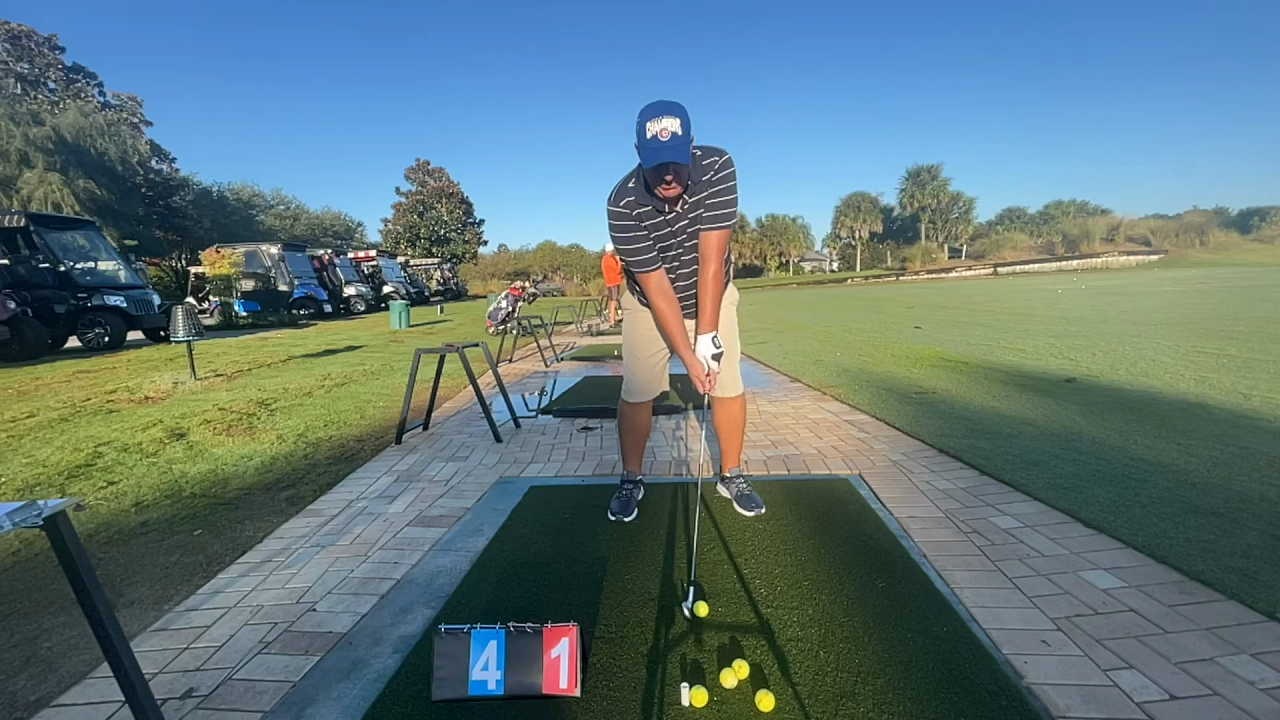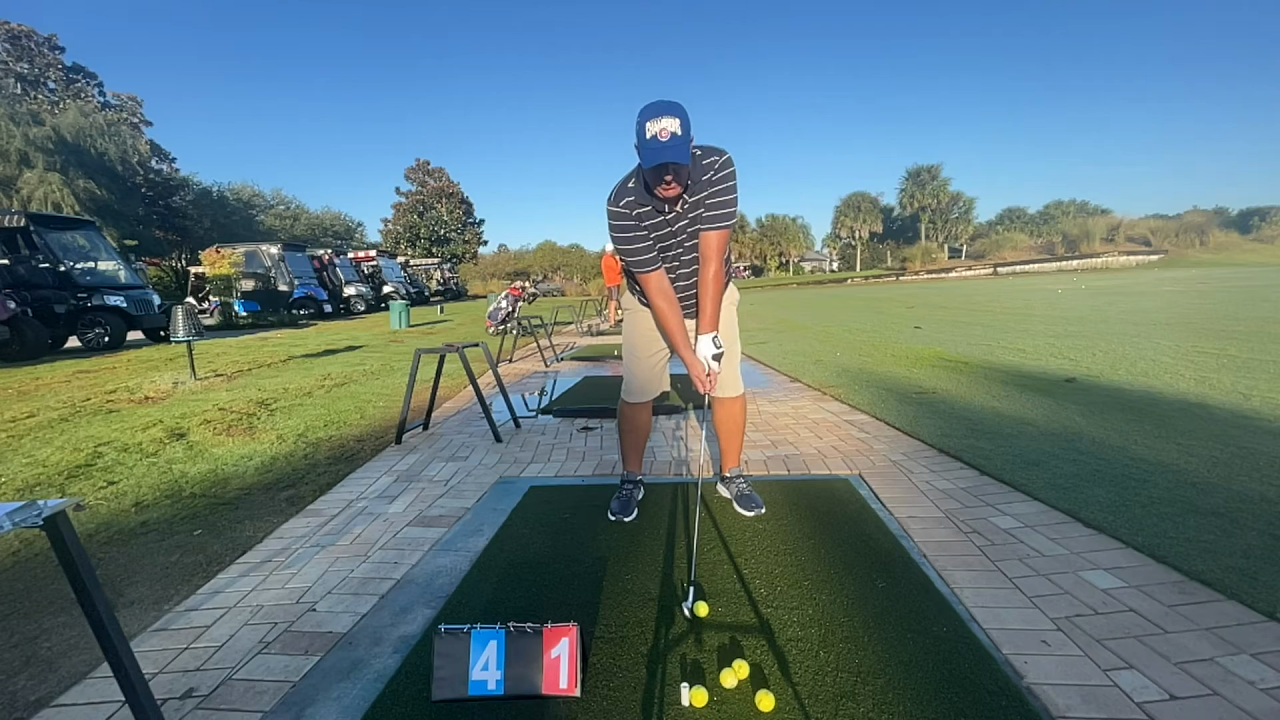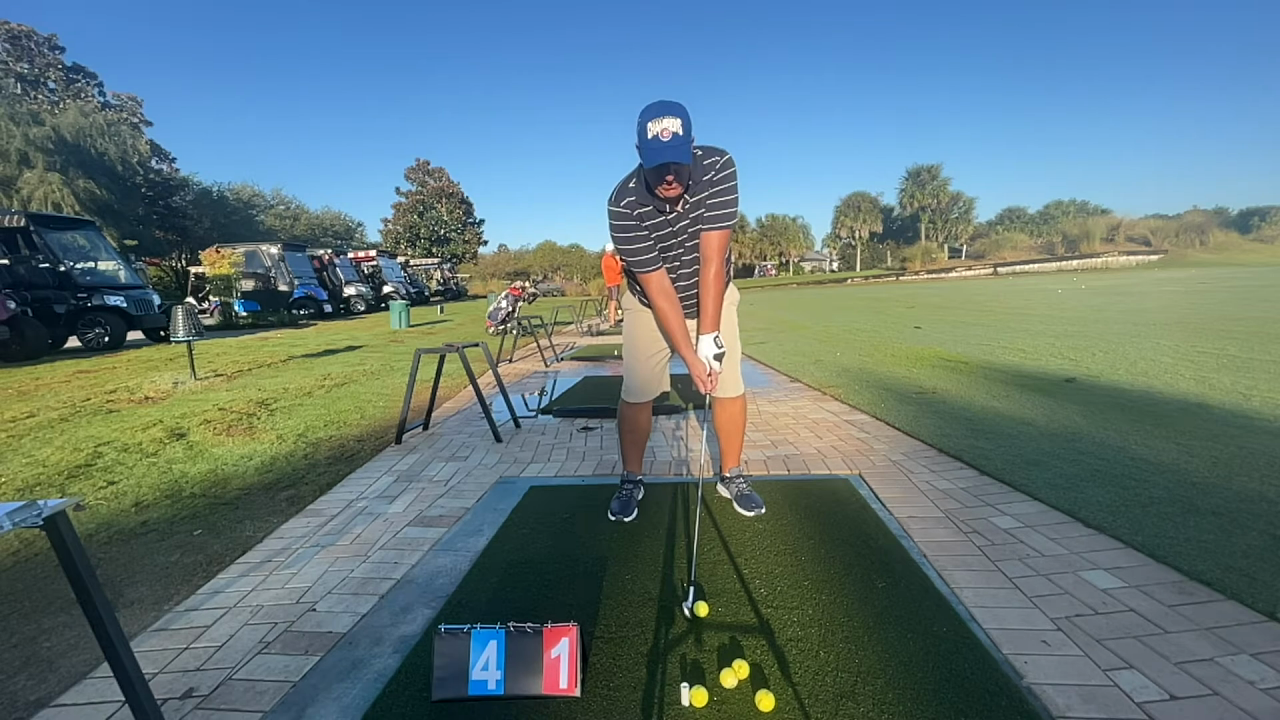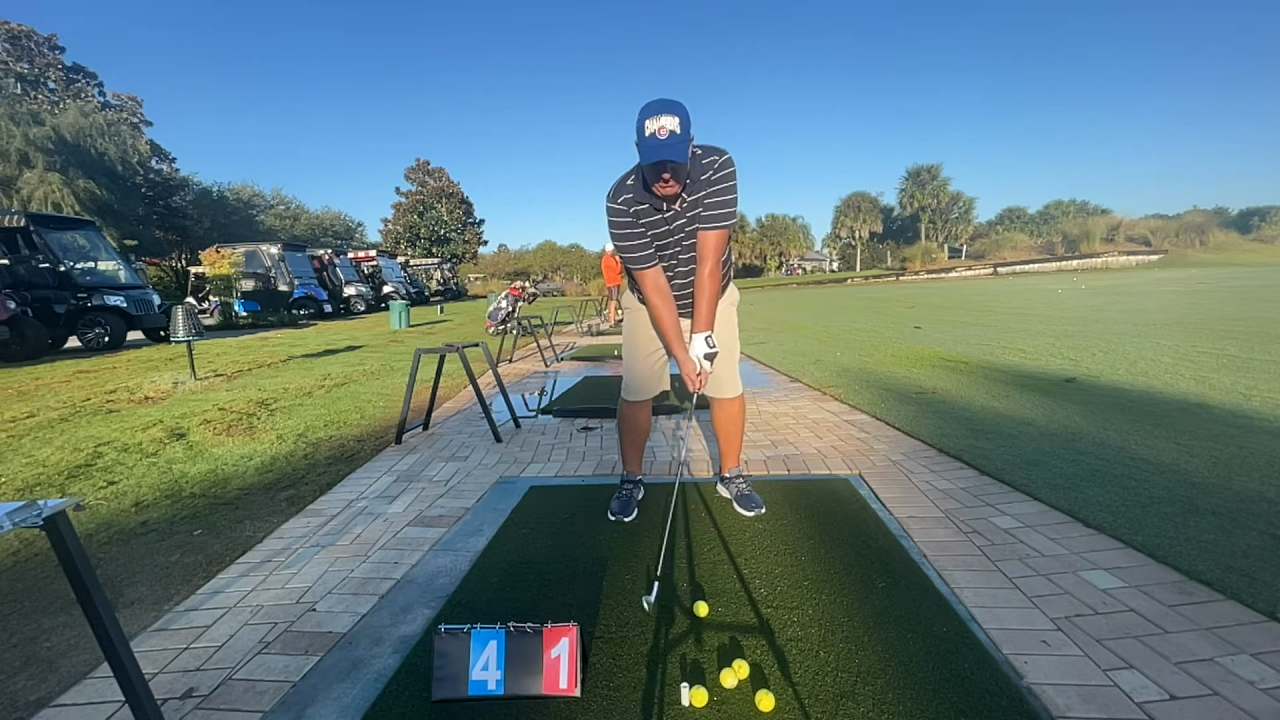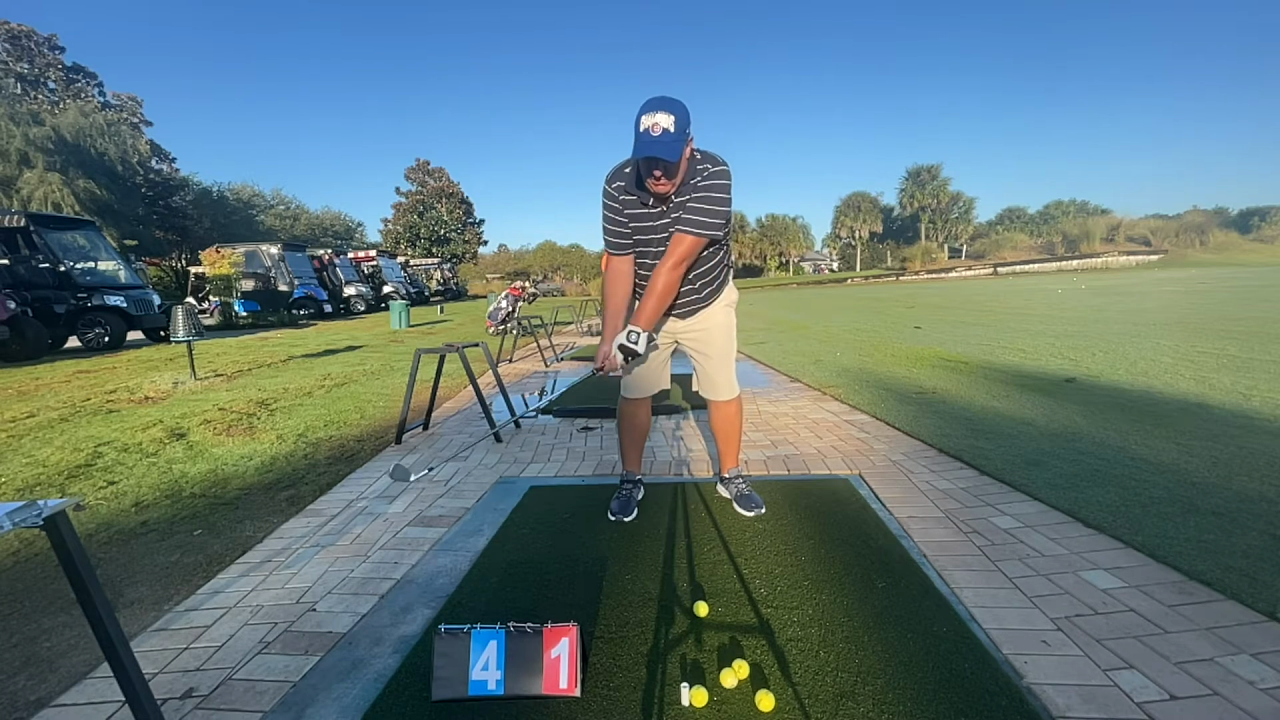
dt=0.5s
person 1, frame 1
left shoulder: (717, 167)
right shoulder: (623, 204)
left elbow: (711, 260)
right elbow: (656, 286)
left wrist: (707, 337)
right wrist: (688, 358)
left hip: (711, 296)
right hip: (651, 303)
left knee: (728, 385)
right knee: (636, 391)
left ankle: (731, 475)
right ankle: (631, 480)
person 1, frame 2
left shoulder: (718, 167)
right shoulder: (623, 204)
left elbow: (712, 259)
right elbow: (656, 286)
left wrist: (708, 337)
right wrist: (688, 358)
left hip: (712, 296)
right hip: (650, 305)
left knee: (729, 386)
right knee: (636, 391)
left ankle: (731, 474)
right ankle: (631, 481)
person 1, frame 3
left shoulder: (719, 167)
right shoulder: (624, 204)
left elbow: (712, 260)
right elbow: (657, 285)
left wrist: (710, 337)
right wrist: (689, 357)
left hip: (712, 298)
right hip: (650, 305)
left knee: (729, 386)
right knee: (636, 392)
left ankle: (731, 475)
right ankle: (631, 480)
person 1, frame 4
left shoulder: (718, 168)
right shoulder: (622, 200)
left elbow: (709, 260)
right elbow: (652, 282)
left wrist: (702, 337)
right wrist: (681, 356)
left hip: (712, 298)
right hip: (650, 303)
left knee: (727, 387)
right knee: (636, 391)
left ankle: (731, 475)
right ankle: (631, 480)
person 1, frame 5
left shoulder: (714, 177)
right shoulder: (619, 185)
left elbow: (674, 263)
right elbow: (619, 264)
left wrist: (633, 332)
right wrist: (609, 333)
left hip: (708, 301)
right hip: (646, 302)
left knee: (723, 390)
right knee: (634, 392)
left ankle: (729, 476)
right ankle: (630, 479)
